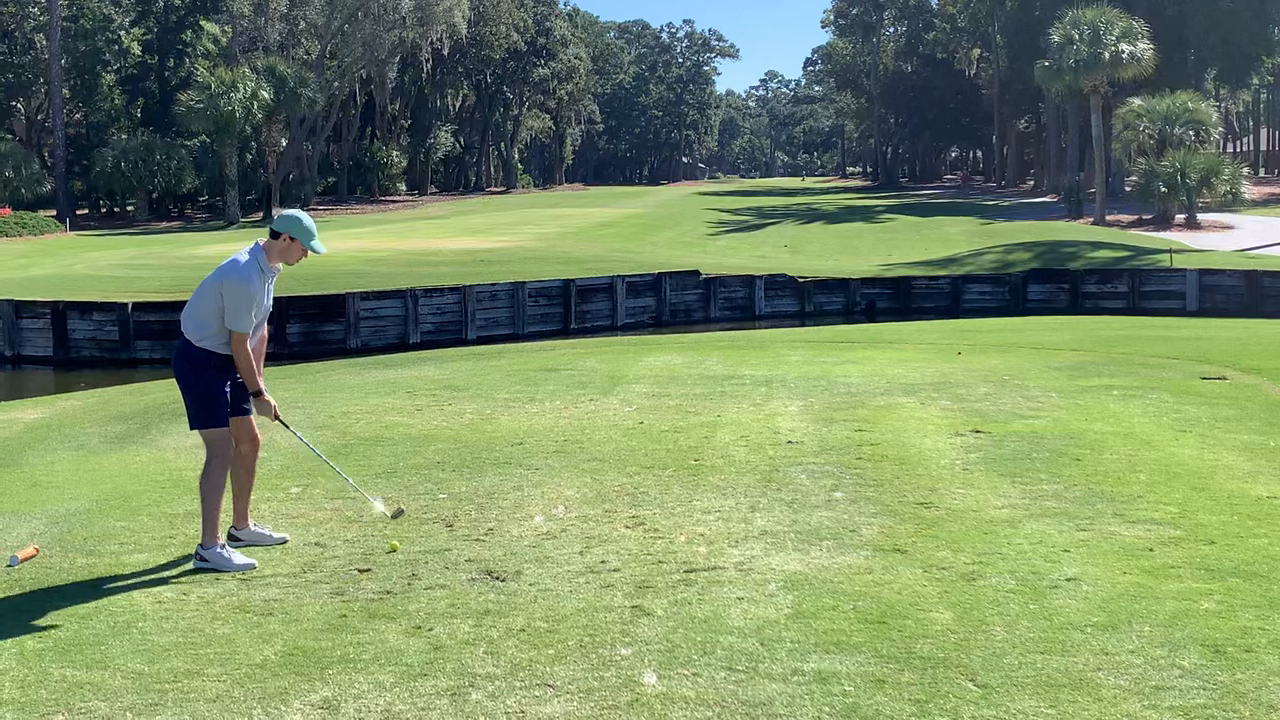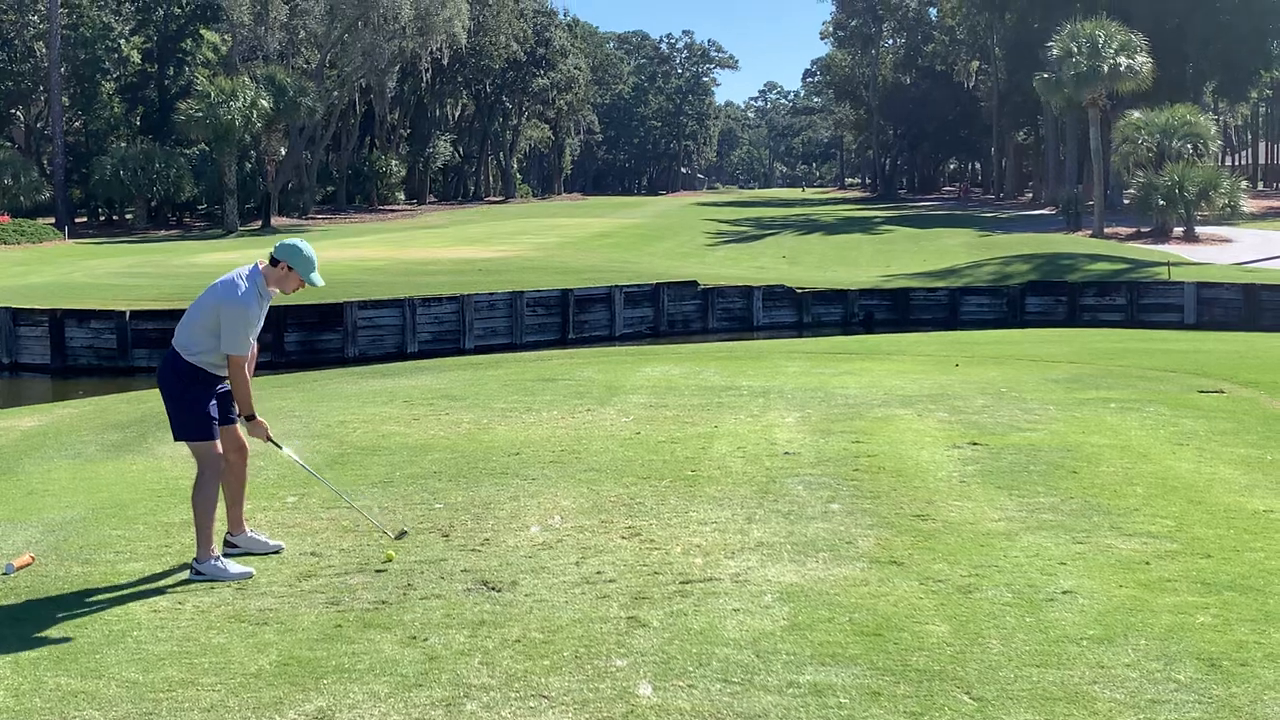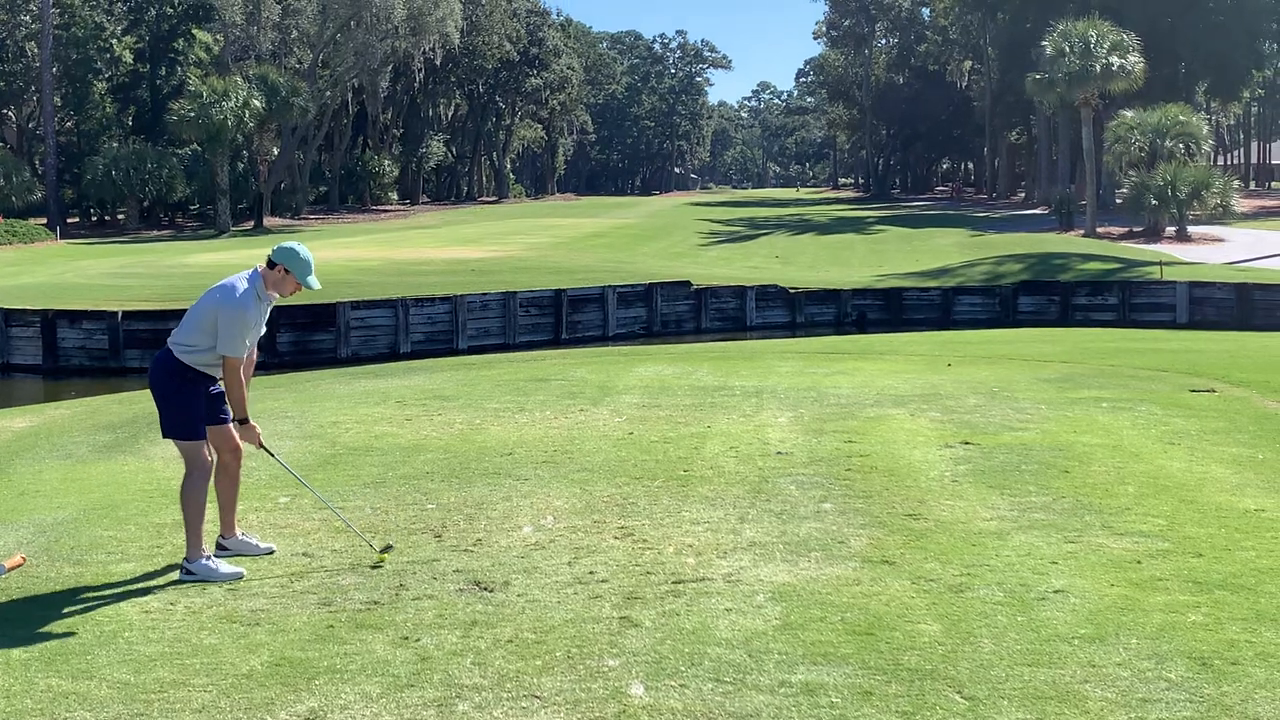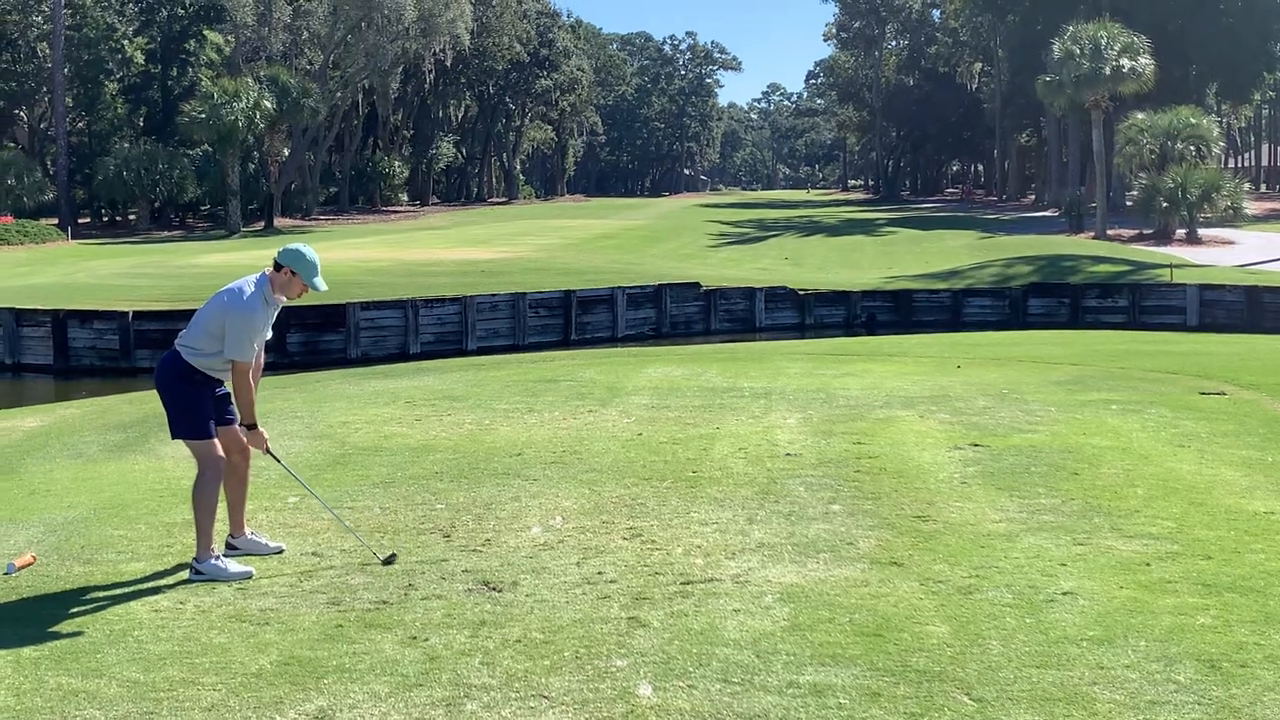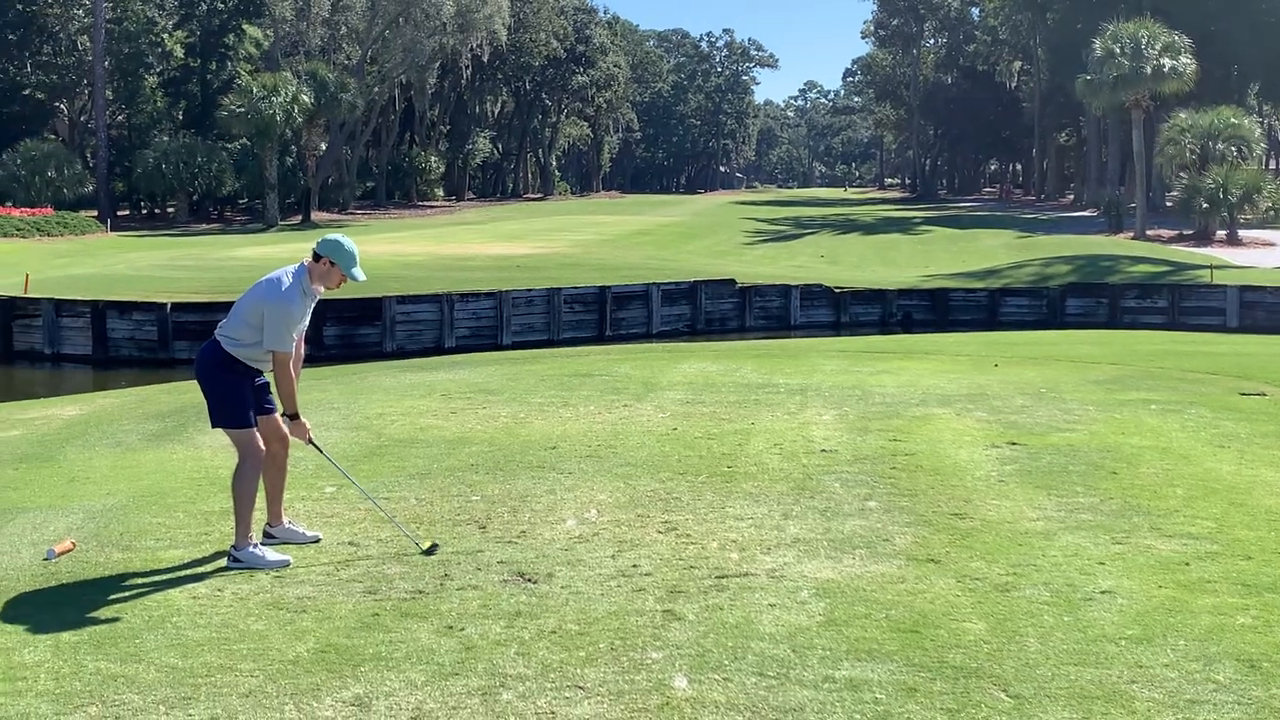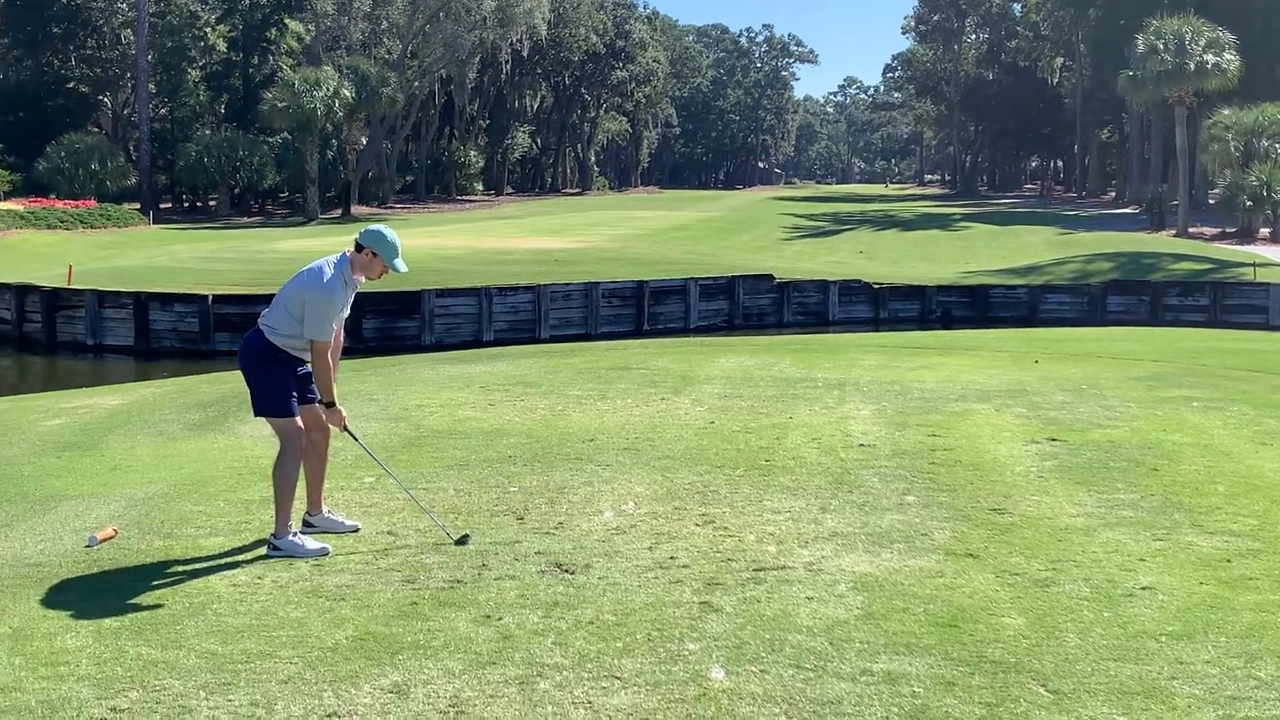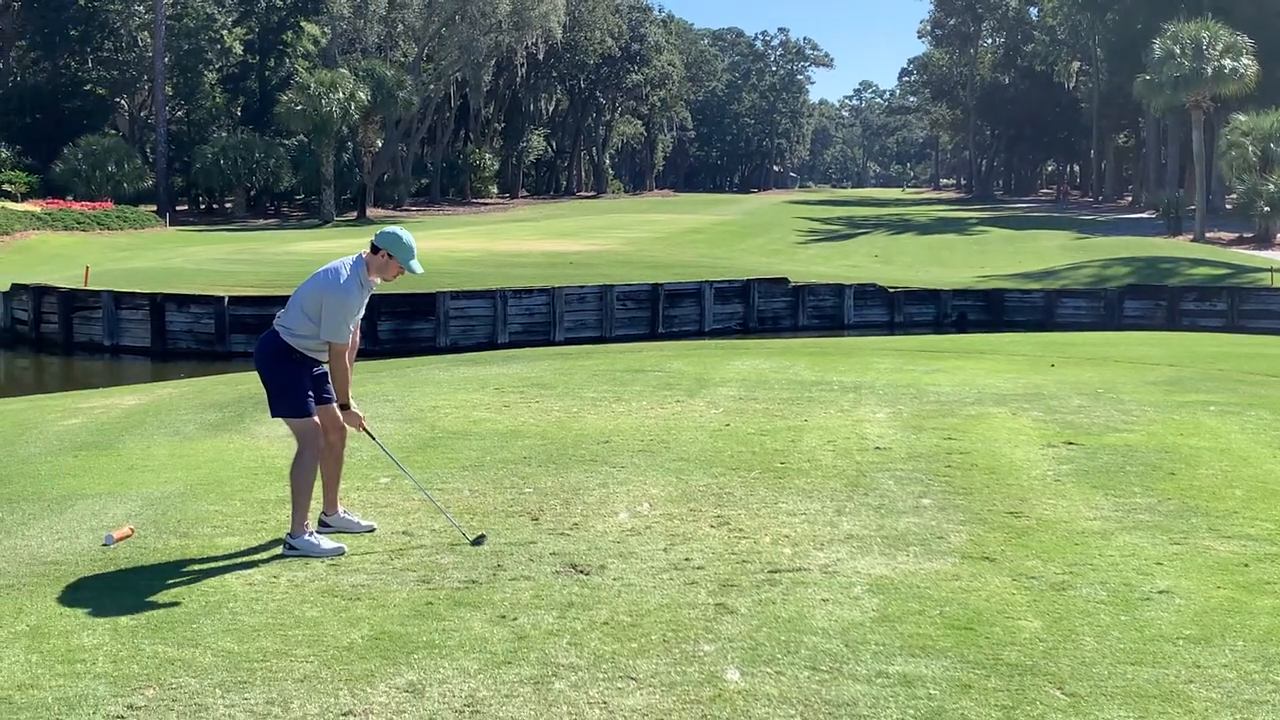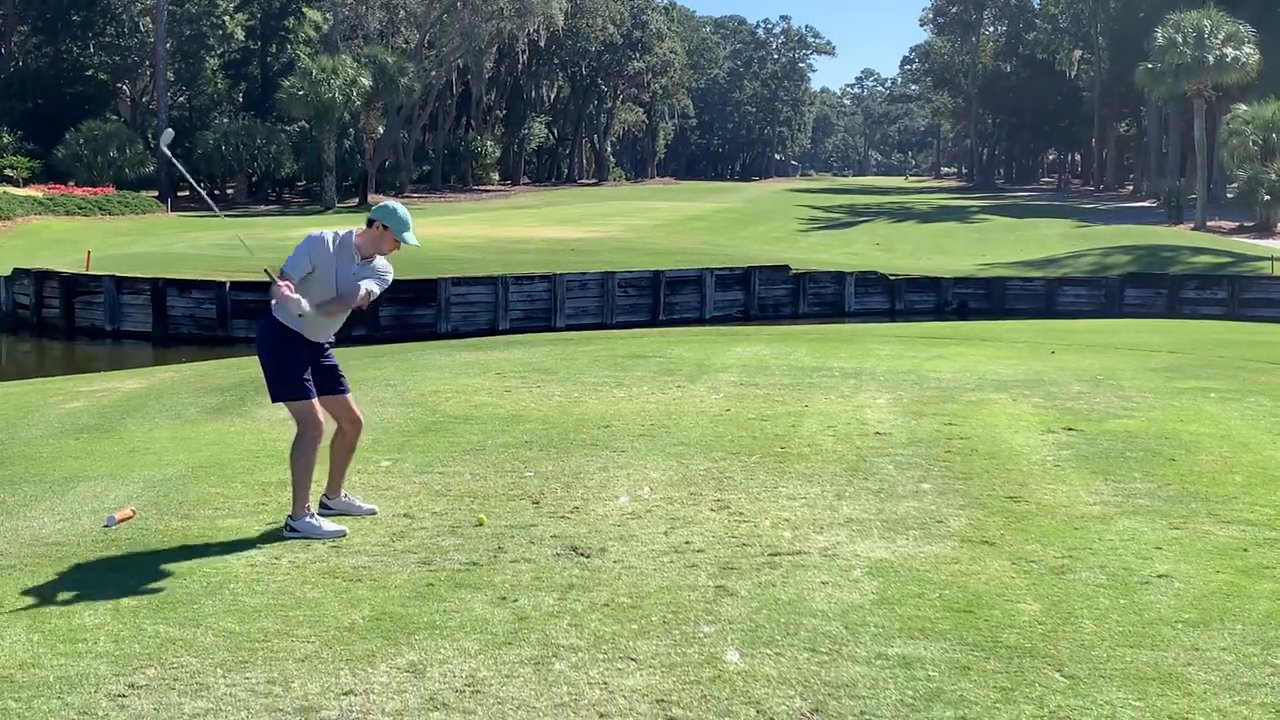
dt=0.5s
person 1, frame 1
left shoulder: (268, 268)
right shoulder: (244, 276)
left elbow: (259, 329)
right elbow: (239, 344)
left wrist: (259, 381)
right wrist: (258, 394)
left hip: (225, 360)
right hip: (200, 361)
left knee: (249, 442)
right knee: (222, 451)
left ankle: (241, 527)
right ankle: (210, 546)
person 1, frame 2
left shoulder: (260, 286)
right shoulder: (242, 301)
left elbow: (250, 349)
right elbow: (237, 366)
left wrist: (243, 406)
right wrist: (251, 417)
left hip: (208, 374)
right hip: (184, 375)
left knee: (237, 451)
right knee: (213, 463)
left ankle: (237, 534)
right ankle: (204, 560)
person 1, frame 3
left shoulder: (262, 293)
right shoulder: (240, 302)
left elbow: (249, 354)
right elbow: (233, 369)
left wrist: (239, 410)
right wrist: (244, 421)
left hip: (201, 375)
right hip: (176, 375)
left knee: (231, 451)
right knee: (200, 463)
left ankle: (229, 536)
right ankle: (194, 559)
person 1, frame 4
left shoulder: (269, 297)
right shoulder: (248, 306)
left elbow: (256, 357)
right elbow: (241, 375)
left wrist: (246, 419)
right wrist: (251, 425)
left hip: (206, 376)
right hip: (181, 376)
left knee: (239, 451)
right knee: (213, 463)
left ankle: (239, 536)
right ankle: (204, 559)
person 1, frame 5
left shoulder: (308, 287)
right shoulder: (285, 297)
left elbow: (297, 347)
right elbow: (282, 365)
left wrist: (290, 409)
right wrist: (294, 416)
left hip: (246, 367)
right hip: (222, 366)
left knee: (279, 441)
right knee: (253, 452)
left ankle: (276, 524)
right ankle: (242, 547)
person 1, frame 6
left shoulder: (349, 276)
right shoulder: (327, 286)
left elbow: (336, 336)
right elbow: (320, 354)
left wrist: (330, 393)
right wrist: (330, 403)
left hip: (290, 355)
right hip: (265, 355)
left knee: (319, 431)
right knee: (295, 440)
left ankle: (316, 514)
right ankle: (282, 535)
person 1, frame 7
left shoulder: (363, 276)
right shoulder: (343, 289)
left elbow: (353, 337)
right elbow: (338, 355)
left wrist: (346, 394)
right wrist: (346, 405)
left hip: (305, 356)
right hip: (281, 356)
left knee: (336, 431)
right knee: (312, 440)
left ankle: (331, 513)
right ankle: (298, 534)
person 1, frame 8
left shoulder: (381, 273)
right shoulder: (321, 242)
left elbow: (347, 302)
right elbow: (281, 283)
left wrist: (307, 307)
right wrist: (283, 292)
left hip: (317, 344)
right hip: (281, 337)
left knee: (351, 421)
right knee: (312, 423)
left ankle: (333, 497)
right ankle: (299, 517)
